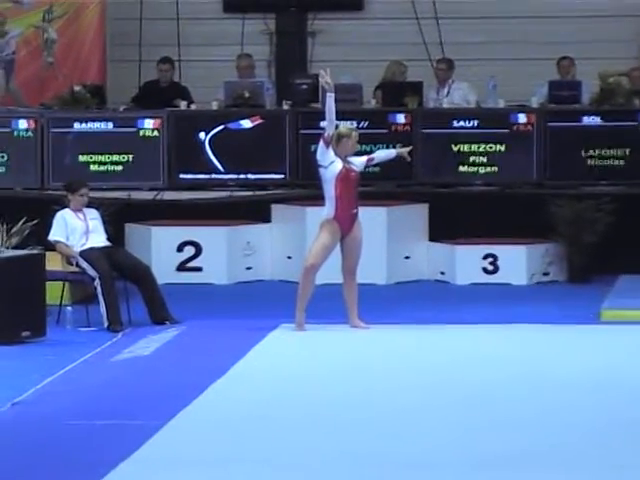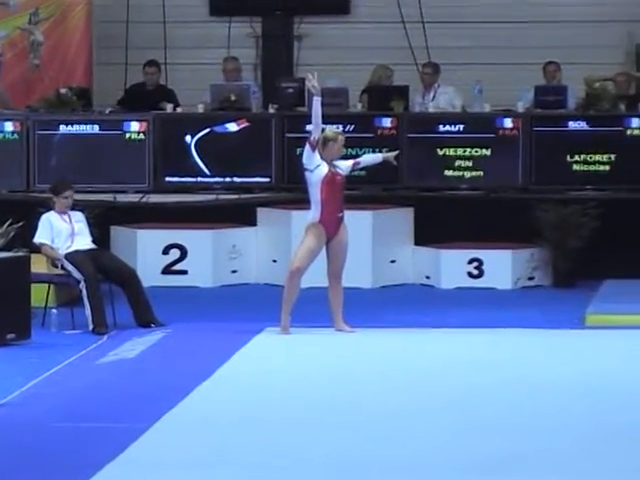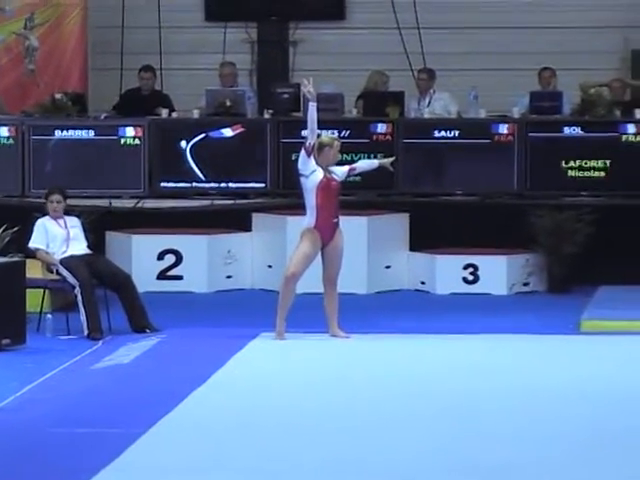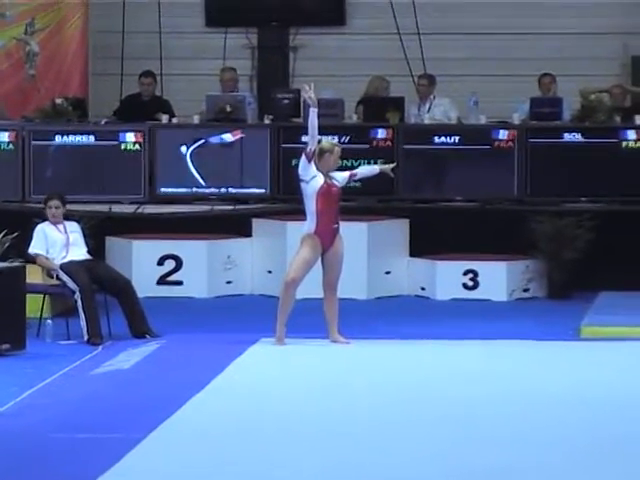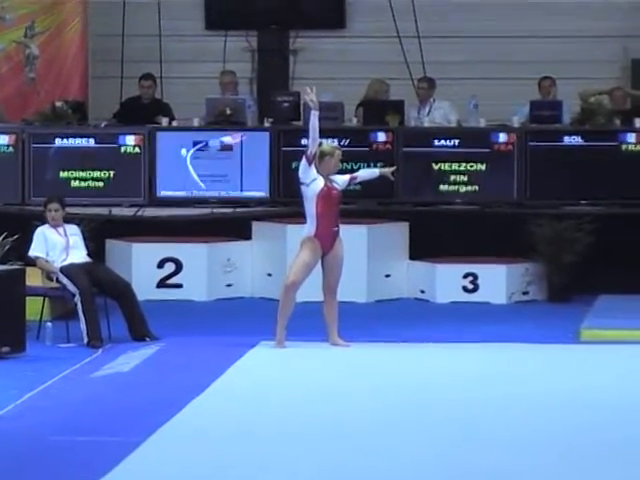
dt=0.2s
person 1, frame 1
left shoulder: (354, 162)
right shoulder: (326, 157)
left elbow: (376, 156)
right elbow: (330, 124)
left wrist: (398, 151)
right wrist: (330, 92)
left hip: (353, 223)
right hip: (333, 222)
left knee: (350, 272)
right knee: (310, 265)
left ankle: (354, 318)
right ankle: (299, 316)
person 1, frame 2
left shoulder: (340, 166)
right shoulder: (312, 161)
left elbow: (362, 160)
right elbow: (316, 128)
left wrist: (384, 156)
right wrist: (316, 96)
left hip: (338, 226)
right hip: (318, 226)
left knee: (336, 276)
right knee: (296, 269)
left ankle: (339, 322)
right ankle: (285, 320)
person 1, frame 3
left shoulder: (335, 172)
right shoulder: (307, 166)
left elbow: (358, 166)
right elbow: (311, 134)
left wrist: (380, 162)
right wrist: (312, 102)
left hip: (334, 232)
right hip: (313, 232)
left knee: (331, 281)
right knee: (291, 274)
left ankle: (334, 327)
right ankle: (280, 325)
person 1, frame 4
left shoulder: (336, 178)
right shoulder: (308, 171)
left elbow: (359, 172)
right elbow: (312, 139)
left wrist: (381, 168)
right wrist: (313, 107)
left hip: (334, 238)
right hip: (313, 237)
left knee: (331, 287)
right knee: (291, 280)
left ankle: (334, 333)
right ankle: (280, 331)
person 1, frame 5
left shoulder: (336, 181)
right shoulder: (308, 174)
left elbow: (359, 175)
right elbow: (313, 142)
left wrist: (381, 171)
right wrist: (314, 111)
left hip: (334, 241)
right hip: (313, 240)
left knee: (331, 290)
right knee: (291, 283)
left ankle: (333, 336)
right ankle: (280, 334)
person 2, frame 1
left shoulder: (93, 213)
right shoulder: (62, 216)
right elbow: (59, 245)
left wrist: (109, 246)
right wrist: (77, 256)
left hip: (107, 248)
right hip: (86, 252)
left knee: (142, 270)
right knee: (105, 273)
left ankle: (160, 315)
right ankle: (113, 321)
person 2, frame 2
left shoulder: (79, 215)
right shoulder: (47, 218)
right elbow: (45, 248)
left wrist: (95, 250)
right wrist: (62, 259)
left hip: (92, 251)
right hip: (71, 254)
left knee: (128, 273)
right knee: (90, 276)
left ankle: (145, 318)
right ankle: (98, 324)
person 2, frame 3
left shoulder: (74, 221)
right shoulder: (42, 223)
right elbow: (40, 253)
right wrist: (57, 264)
left hip: (88, 256)
right hip: (66, 260)
left knee: (123, 278)
right knee: (85, 281)
left ankle: (140, 323)
right ankle: (93, 329)
person 2, frame 4
left shoulder: (74, 226)
right shoulder: (42, 229)
right elbow: (40, 259)
right wrist: (57, 269)
left hip: (88, 261)
right hip: (66, 265)
left knee: (123, 283)
right knee: (85, 286)
left ankle: (140, 328)
right ankle: (92, 334)
person 2, frame 5
left shoulder: (74, 229)
right shoulder: (42, 232)
right elbow: (40, 261)
left wrist: (90, 263)
right wrist: (57, 271)
left hip: (87, 264)
right hip: (66, 268)
left knee: (123, 286)
right knee: (85, 289)
left ankle: (140, 331)
right ankle: (92, 337)
